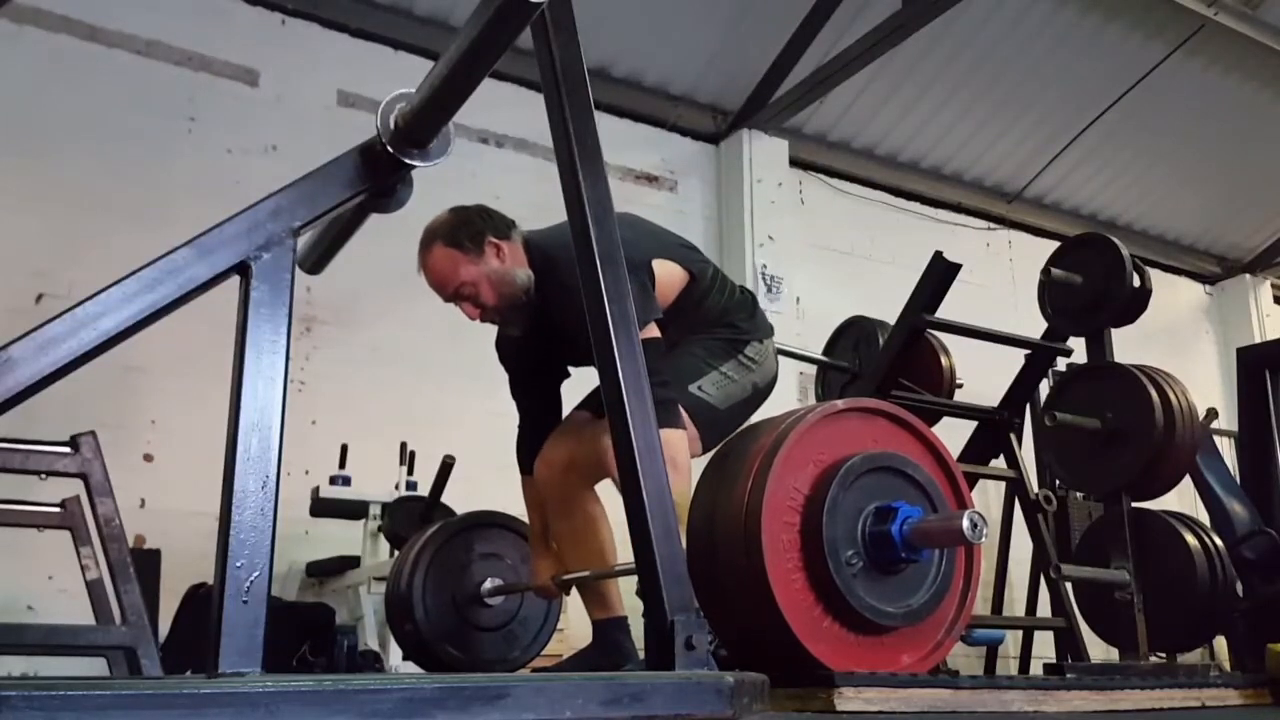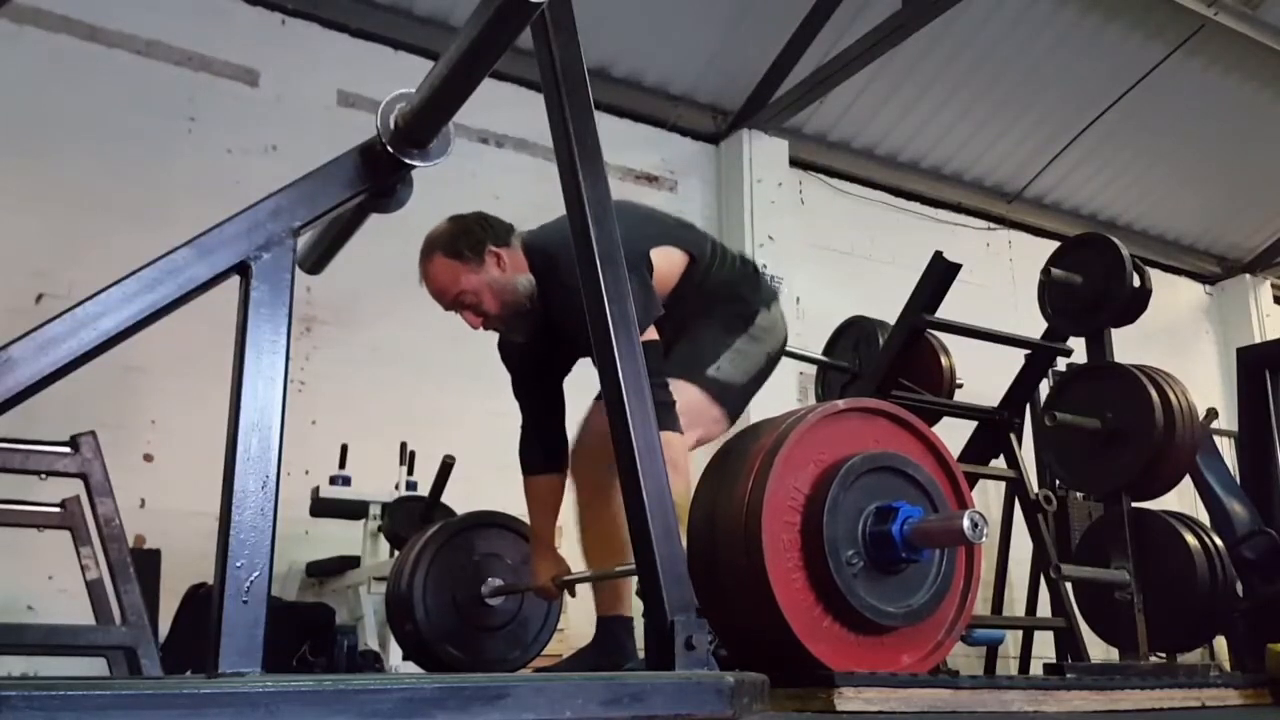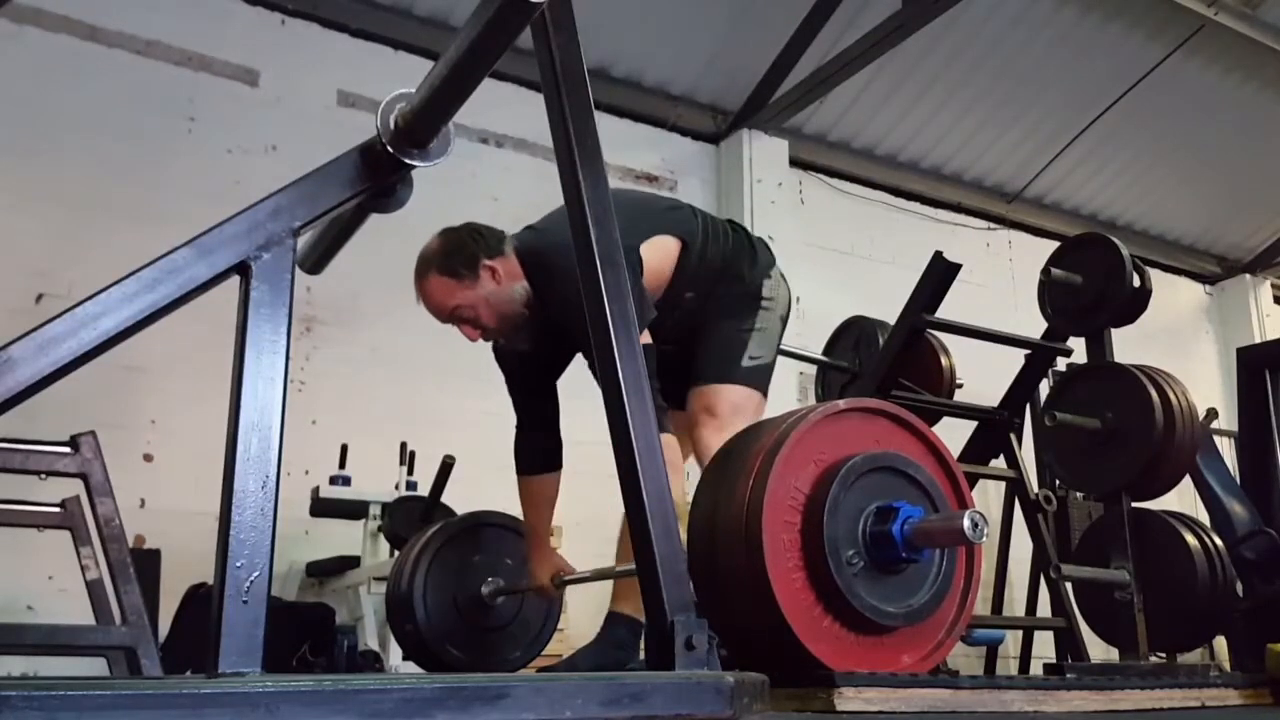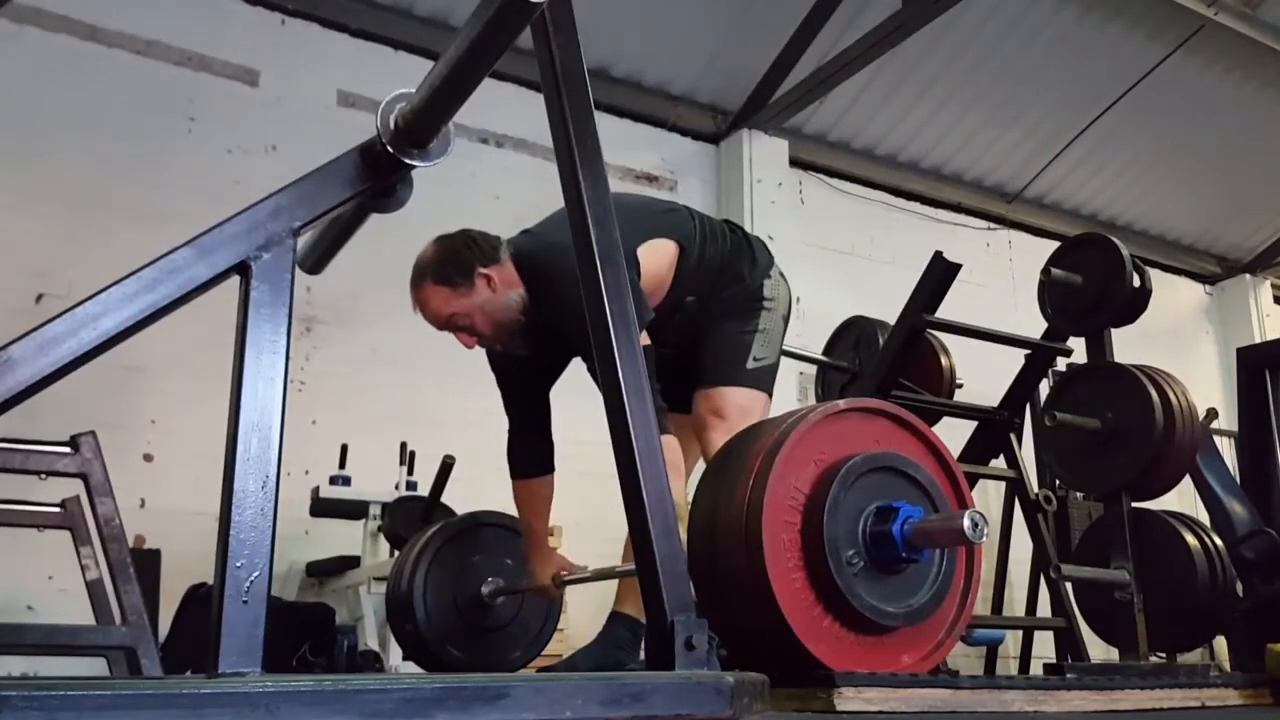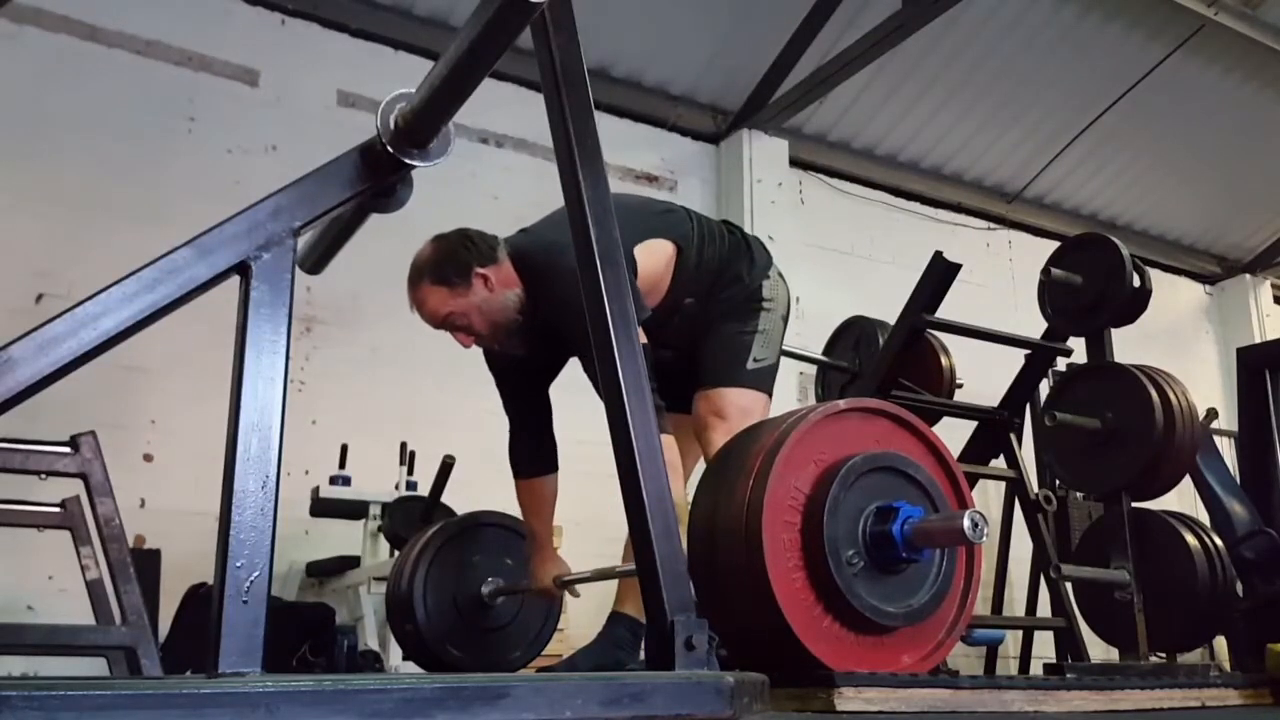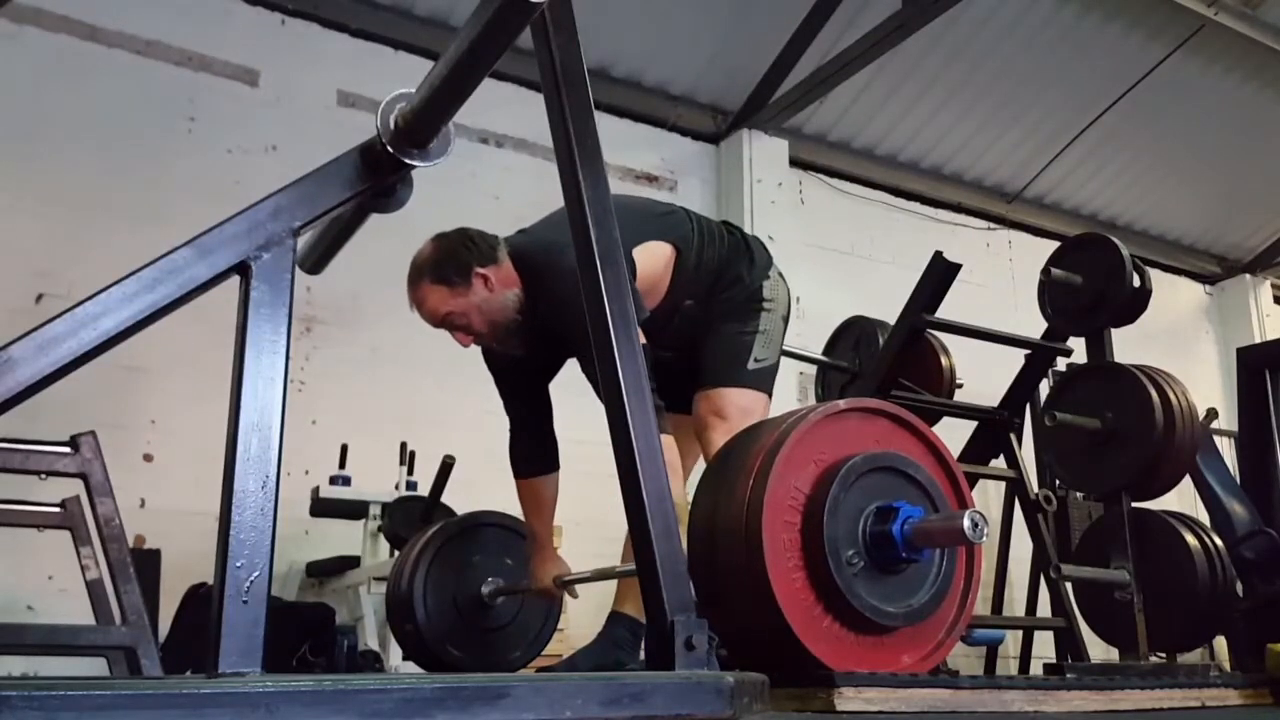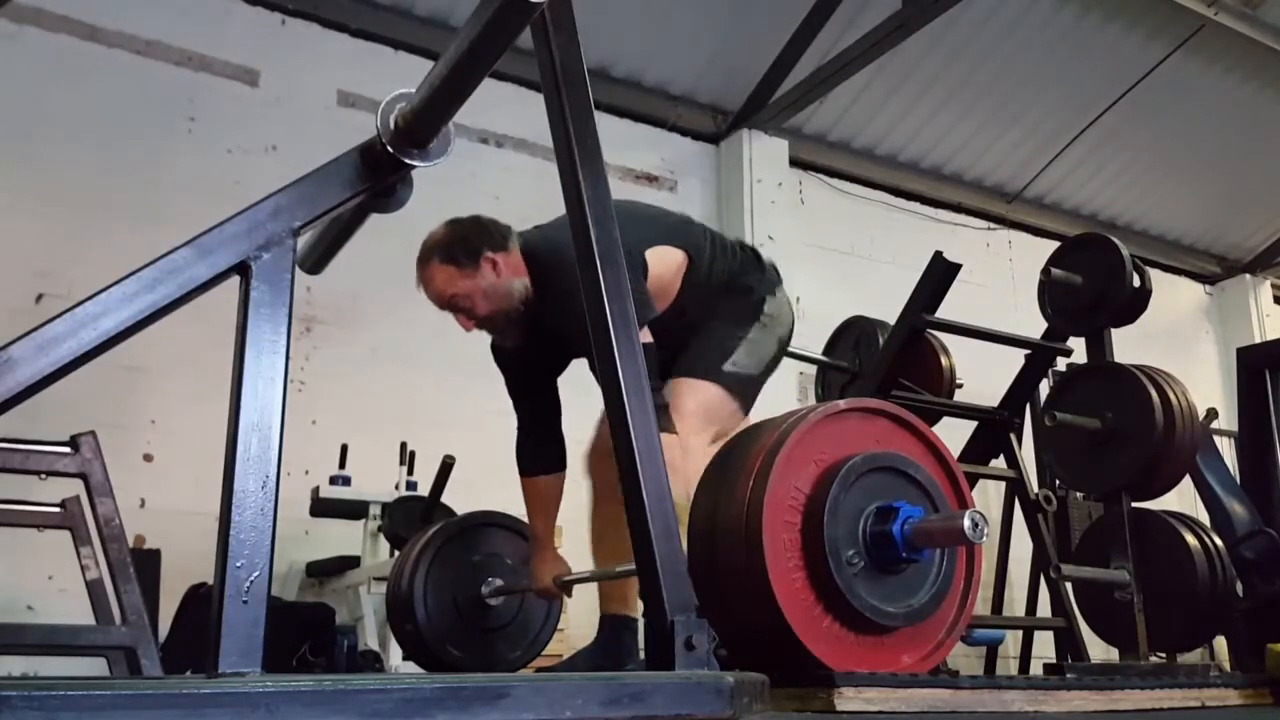
dt=0.2s
person 1, frame 1
left shoulder: (585, 269)
right shoulder: (519, 328)
left elbow: (653, 399)
right elbow: (536, 433)
right wrist: (542, 550)
left hip: (731, 344)
right hip: (657, 357)
right knee: (557, 465)
right ankle: (611, 642)
person 1, frame 2
left shoulder: (581, 269)
right shoulder: (522, 322)
left elbow: (649, 398)
right elbow: (542, 435)
right wrist: (542, 550)
left hip: (736, 314)
right hip: (671, 332)
left knee: (653, 448)
right knee: (593, 461)
right ankle: (614, 640)
person 1, frame 3
left shoulder: (577, 271)
right shoulder: (518, 324)
right elbow: (536, 435)
right wrist: (539, 549)
left hip: (738, 292)
right hip: (676, 318)
left knee: (717, 443)
right ankle: (621, 638)
person 1, frame 4
left shoulder: (573, 276)
right shoulder: (513, 329)
right elbow: (529, 439)
right wrist: (538, 551)
left hip: (740, 294)
right hip: (676, 323)
left knee: (726, 447)
right ankle: (620, 639)
person 1, frame 5
left shoulder: (572, 277)
right shoulder: (510, 328)
right elbow: (530, 439)
right wrist: (541, 551)
left hip: (739, 294)
right hip: (675, 322)
left knee: (727, 447)
right ankle: (620, 640)
person 1, frame 6
left shoulder: (570, 277)
right shoulder: (510, 328)
right elbow: (531, 437)
right wrist: (541, 550)
left hip: (740, 293)
right hip: (675, 323)
left knee: (725, 450)
right ankle: (621, 638)
person 1, frame 7
left shoulder: (579, 271)
right shoulder: (517, 333)
left elbow: (645, 401)
right elbow: (538, 437)
right wrist: (542, 550)
left hip: (745, 306)
right hip: (679, 329)
left knee: (678, 438)
right knee: (608, 460)
right ankle: (617, 640)
